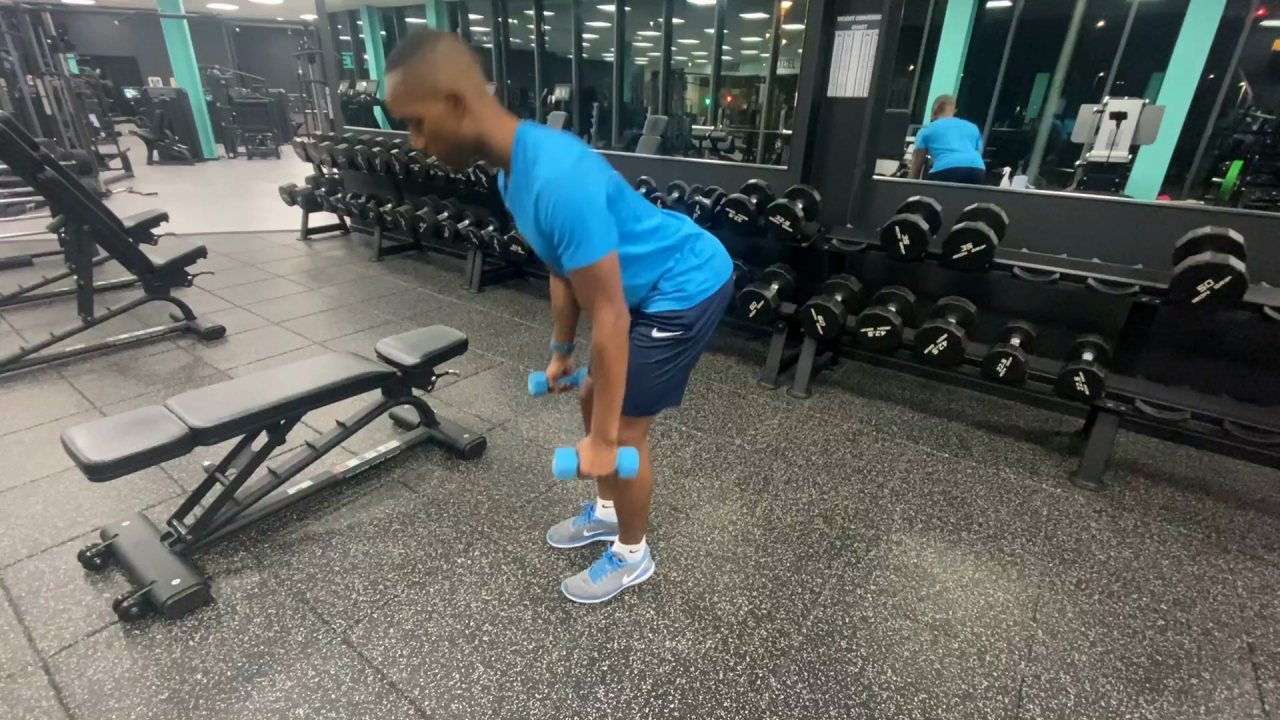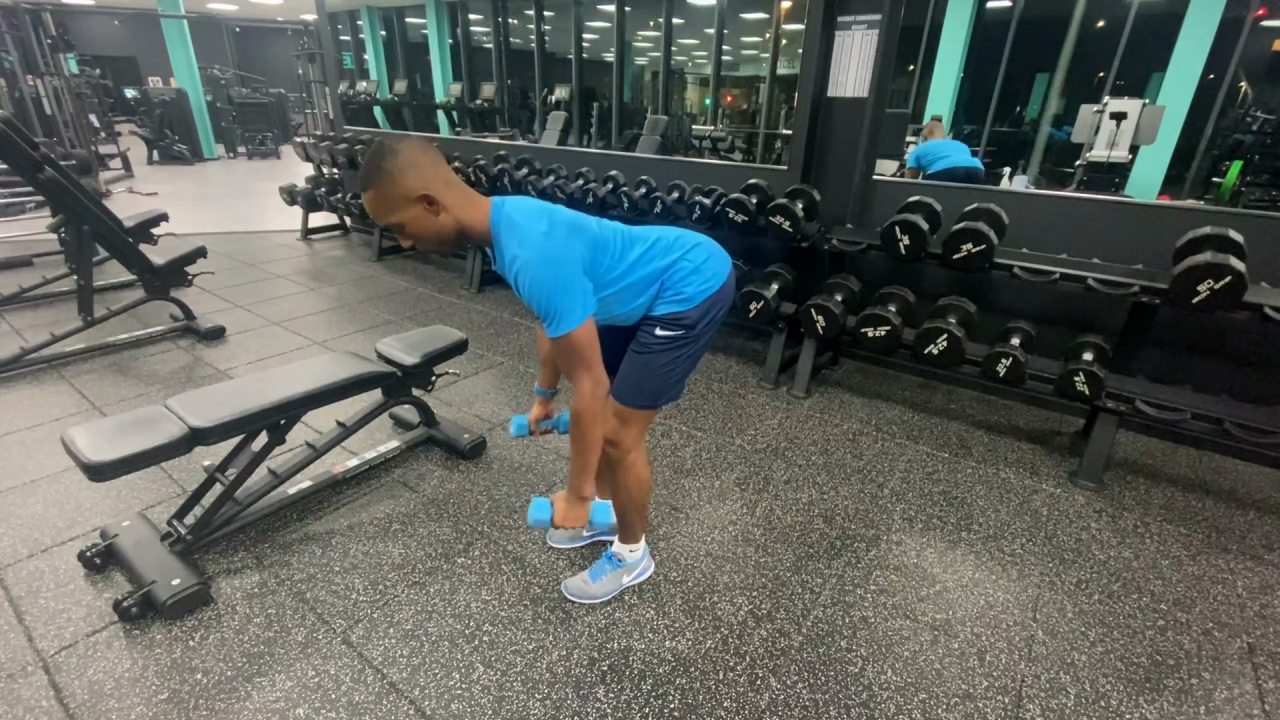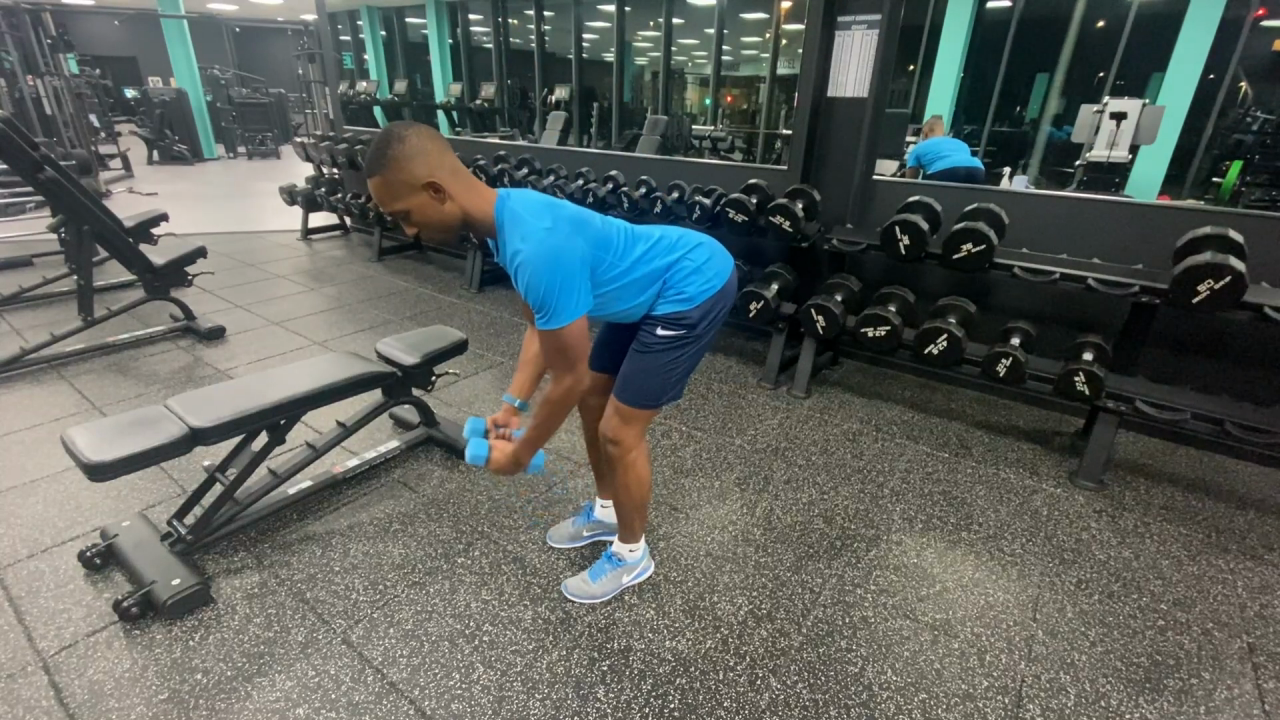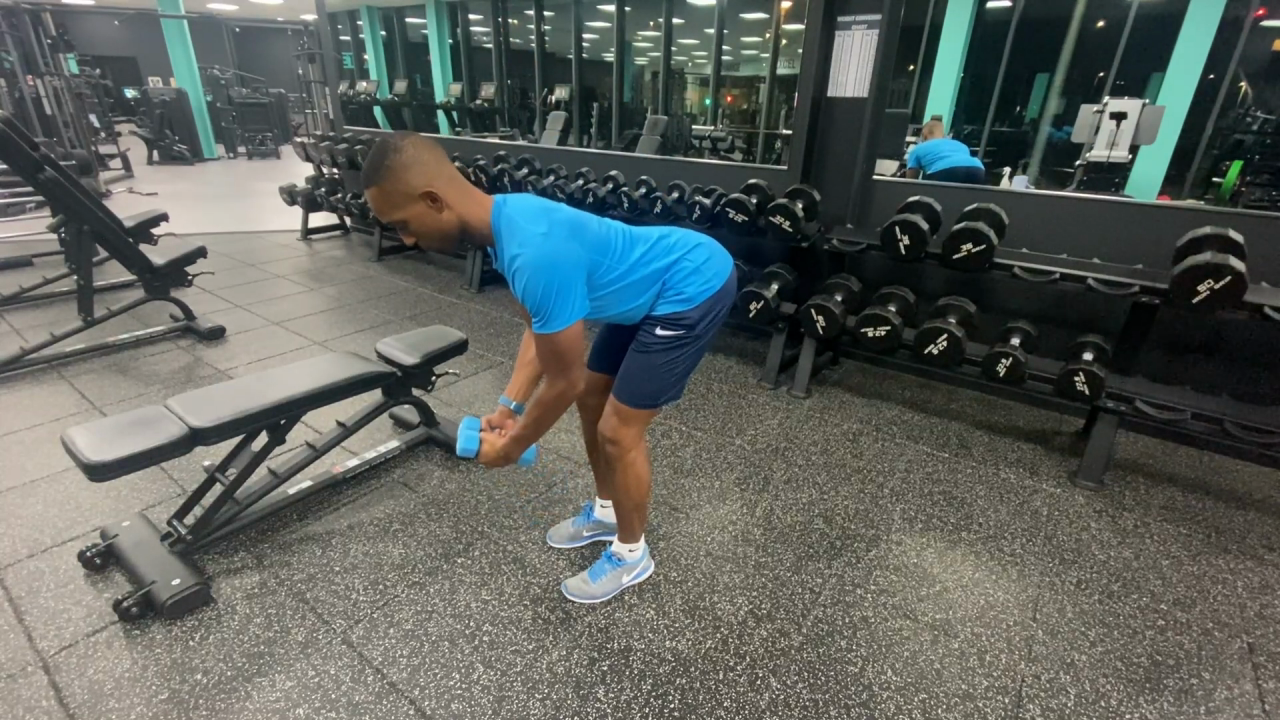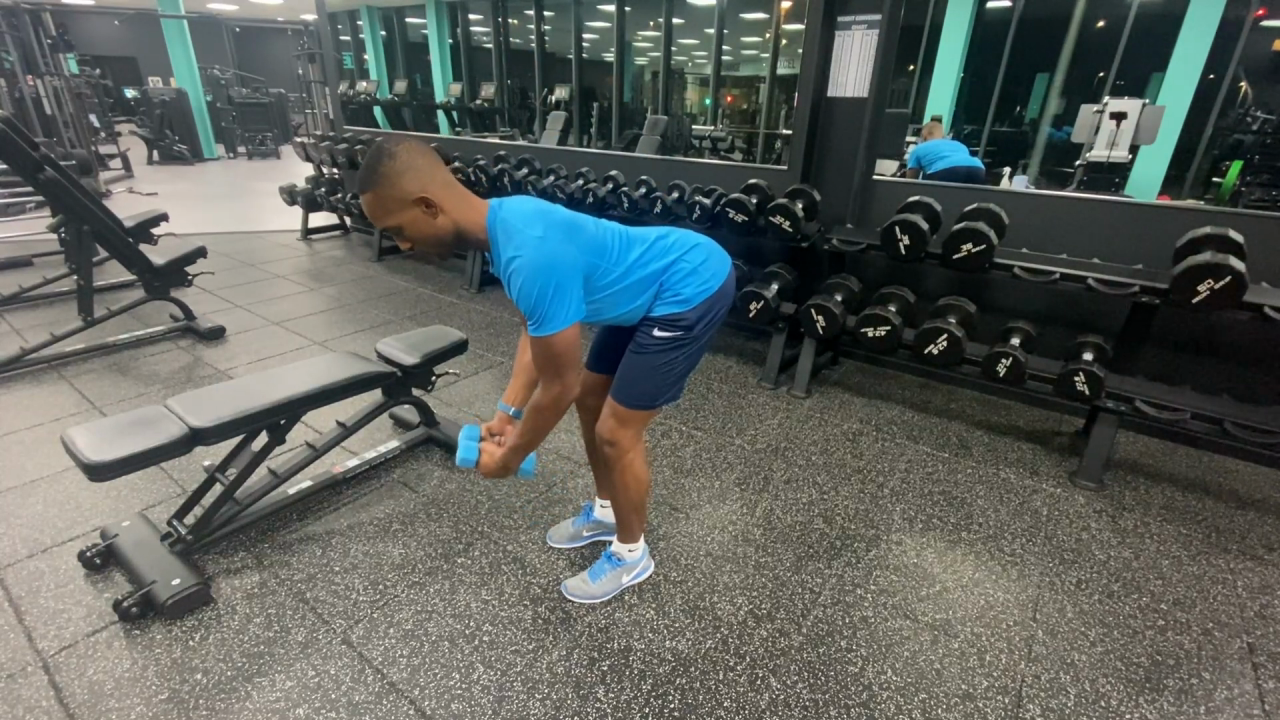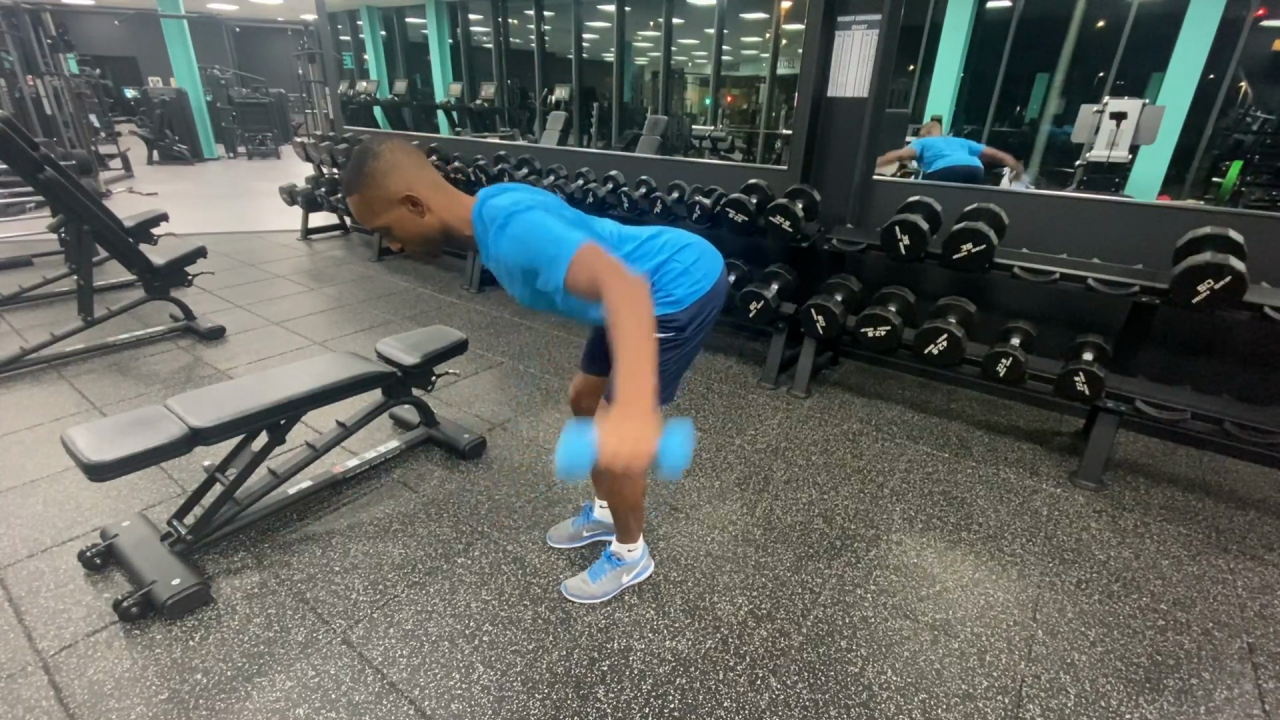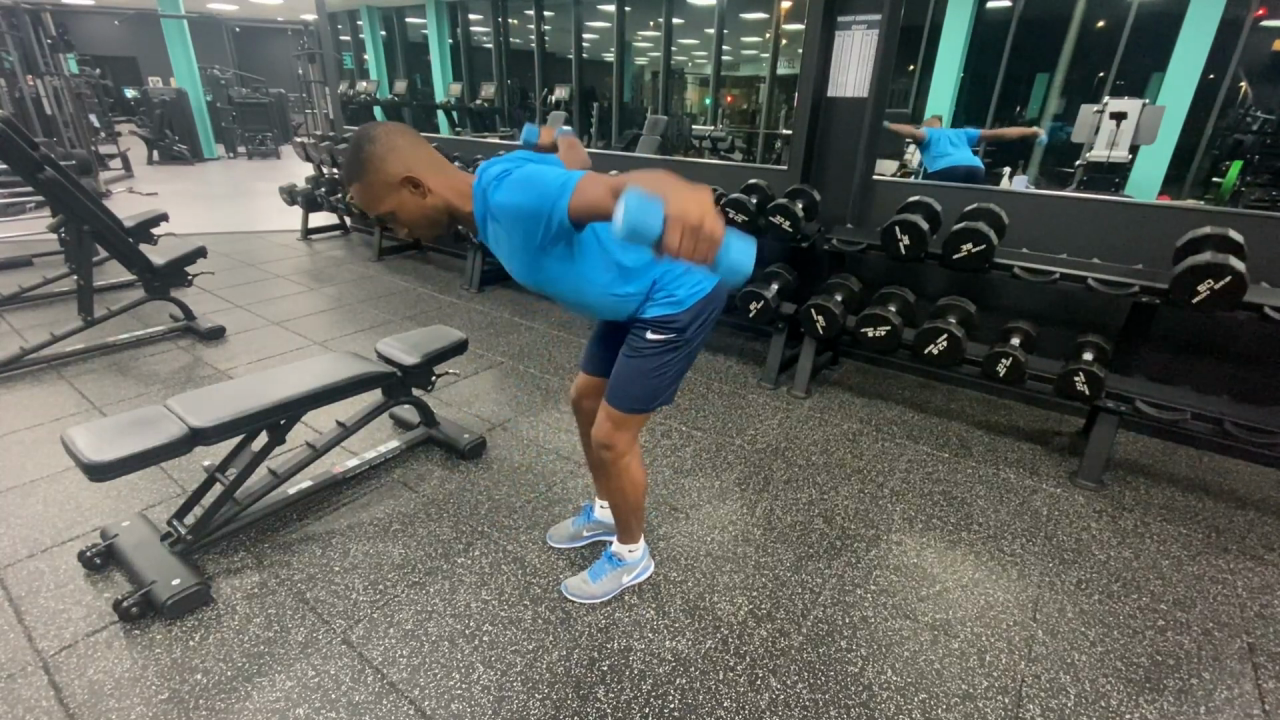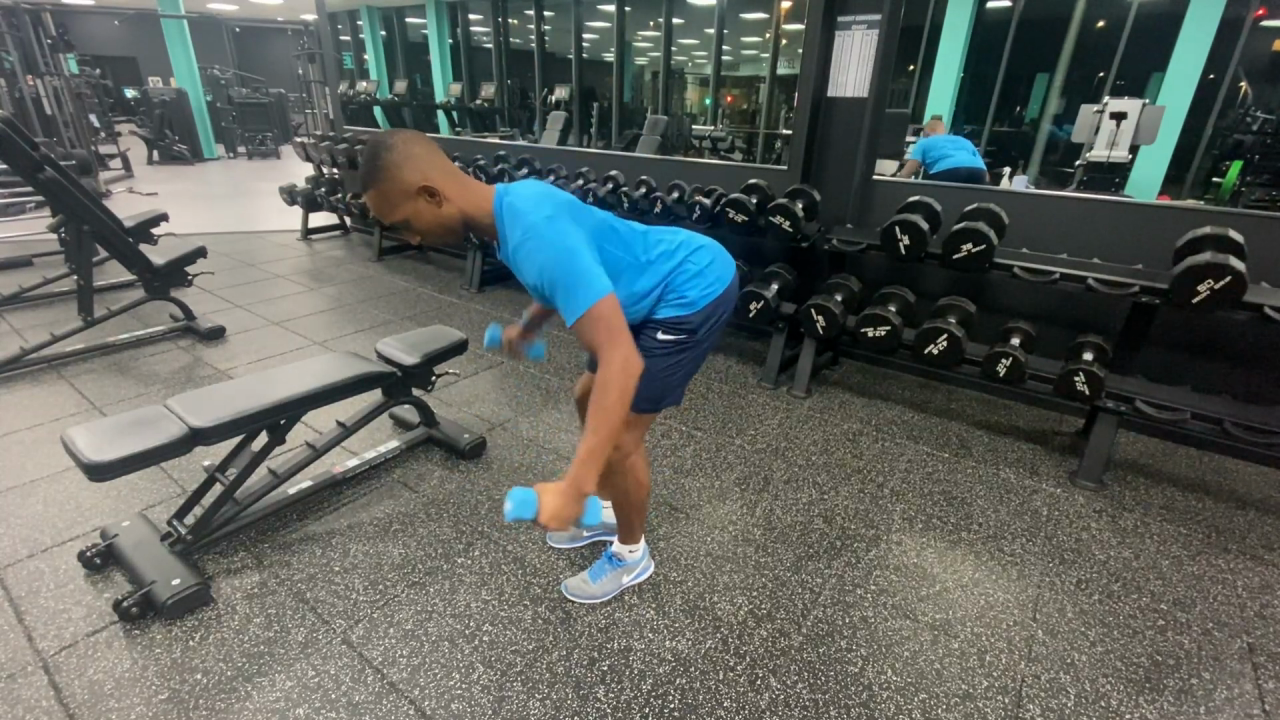
dt=0.5s
person 1, frame 1
left shoulder: (556, 180)
right shoulder: (518, 165)
left elbow: (608, 317)
right elbow: (564, 269)
left wrist: (603, 439)
right wrist: (560, 352)
left hip: (684, 288)
right hip: (647, 286)
left knee: (625, 428)
right knee: (593, 402)
left ankle: (631, 554)
right ankle: (607, 512)
person 1, frame 2
left shoulder: (533, 253)
right shoulder: (507, 221)
left elbow: (590, 386)
right elbow: (553, 321)
left wrist: (577, 494)
right wrist: (543, 398)
left hip: (690, 289)
right hip: (655, 285)
left knee: (618, 429)
right knee: (602, 410)
left ankle: (631, 555)
right ankle: (610, 514)
person 1, frame 3
left shoulder: (538, 247)
right shoulder: (508, 214)
left elbow: (569, 378)
right elbow: (543, 326)
left wrist: (518, 453)
right wrist: (512, 405)
left hip: (692, 288)
right hip: (653, 285)
left knee: (619, 430)
right knee: (593, 400)
left ankle: (631, 554)
right ankle: (606, 511)
person 1, frame 4
left shoulder: (536, 252)
right shoulder: (506, 219)
left elbow: (563, 381)
right elbow: (541, 328)
left wrist: (510, 448)
right wrist: (509, 407)
left hip: (692, 289)
right hip: (653, 286)
left knee: (618, 430)
right knee: (592, 399)
left ankle: (631, 554)
right ankle: (606, 512)
person 1, frame 5
left shoulder: (532, 255)
right shoulder: (503, 219)
left elbow: (558, 387)
right elbow: (539, 328)
left wrist: (508, 458)
right wrist: (508, 412)
left hip: (691, 288)
right hip: (653, 285)
left knee: (616, 431)
right knee: (591, 399)
left ankle: (631, 553)
right ankle: (606, 511)
person 1, frame 6
left shoulder: (511, 226)
right shoulder: (491, 210)
left elbow: (623, 286)
left wrist: (635, 414)
left hip: (687, 287)
right hip: (649, 289)
left knee: (610, 435)
right knee: (584, 399)
left ankle: (630, 554)
right ankle: (605, 512)
person 1, frame 7
left shoulder: (510, 193)
right shoulder: (490, 194)
left elbow: (628, 189)
right elbow: (574, 162)
left wrist: (684, 203)
right wrist: (558, 138)
left hip: (681, 290)
right hip: (640, 291)
left knee: (611, 435)
right knee: (586, 400)
left ankle: (631, 553)
right ankle: (605, 511)
person 1, frame 8
left shoulder: (536, 235)
right shoulder: (511, 205)
left elbow: (624, 363)
left wrist: (574, 487)
right wrist: (525, 325)
left hip: (694, 292)
right hip: (658, 282)
left knee: (618, 435)
right knee: (589, 399)
left ankle: (631, 555)
right ankle: (608, 513)
